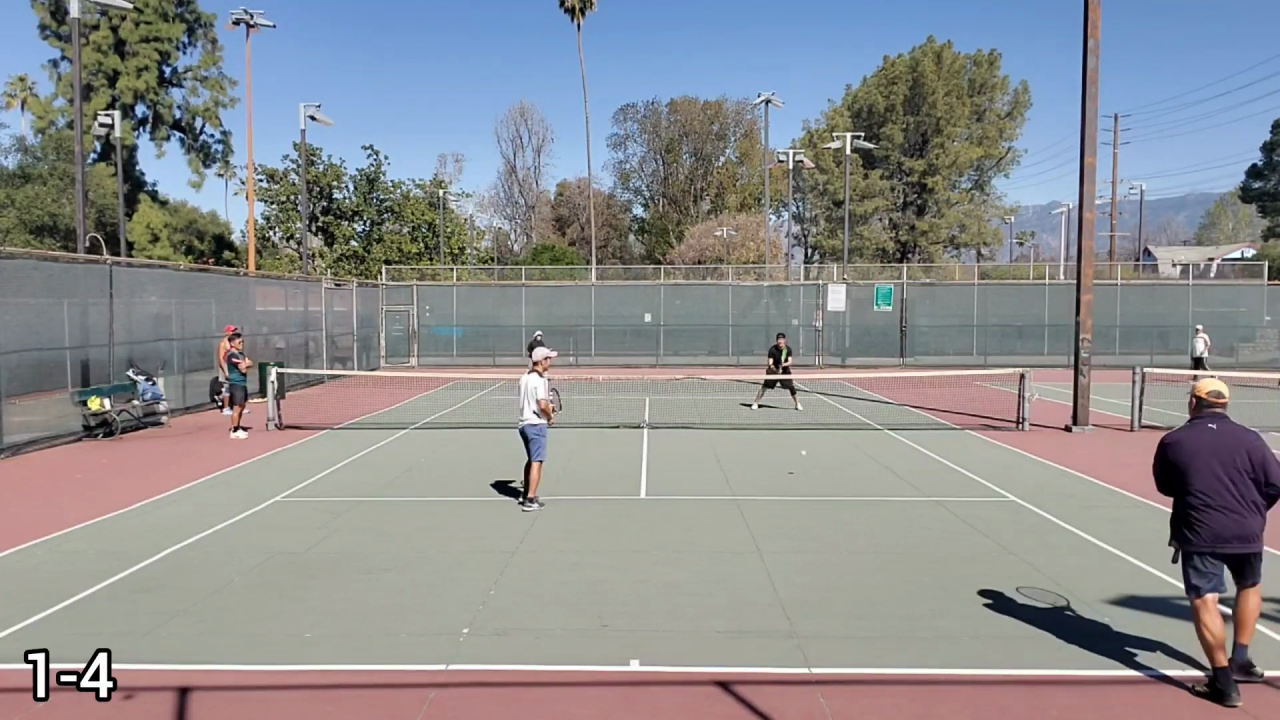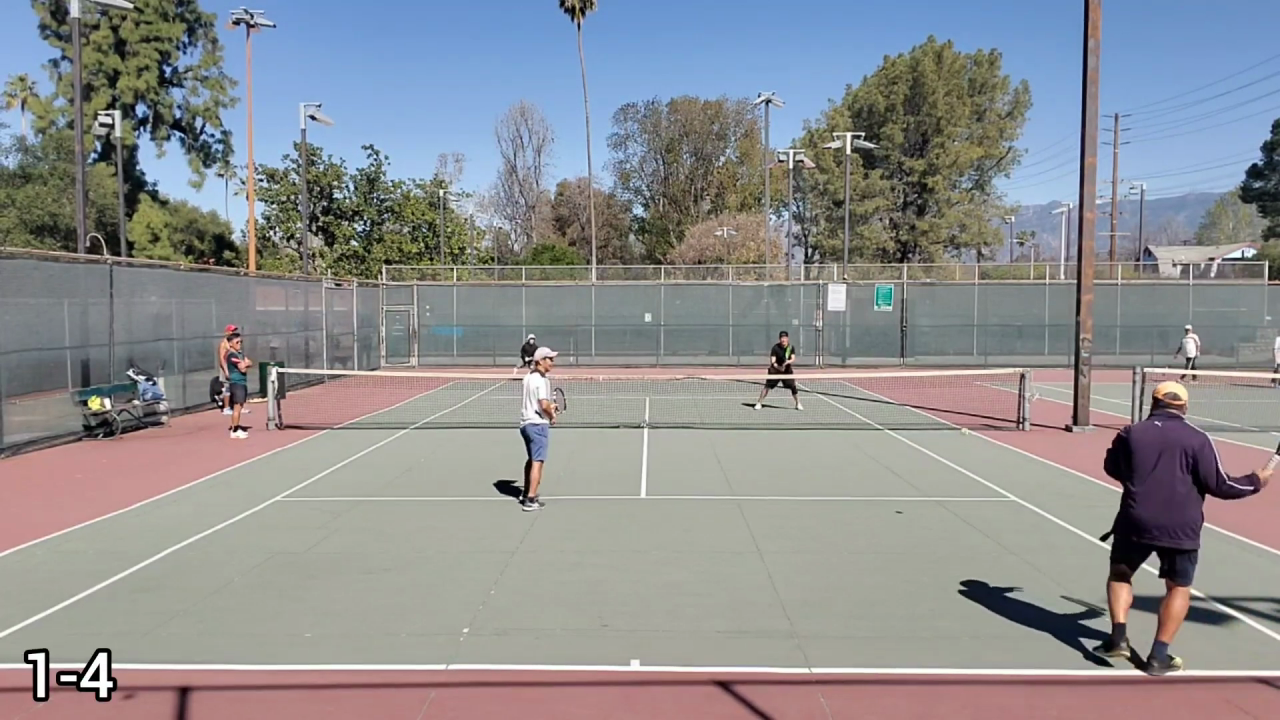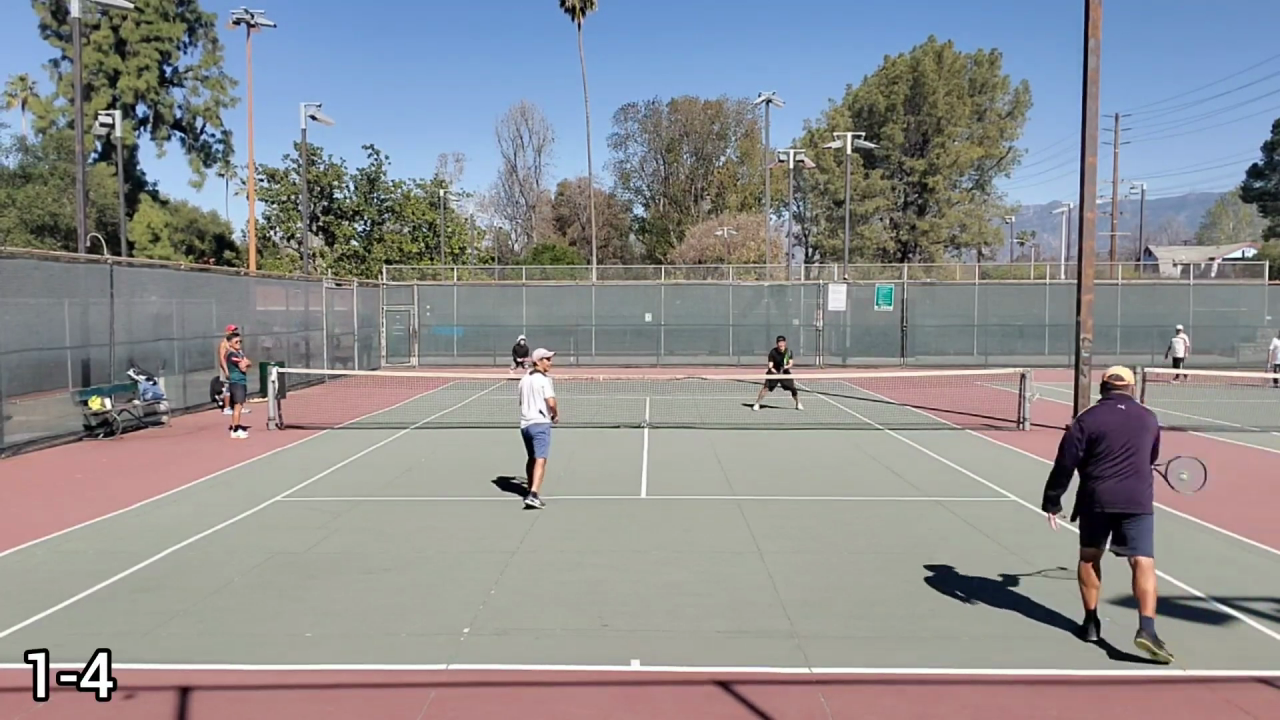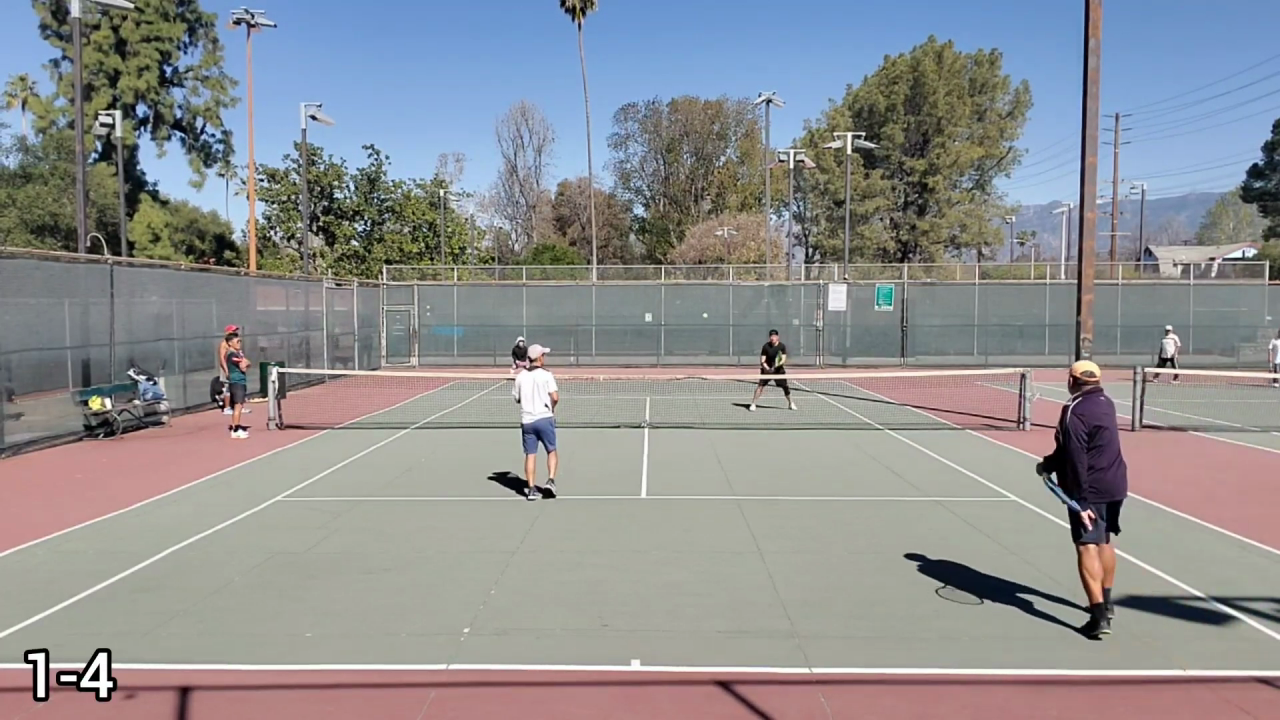
dt=0.3s
person 1, frame 1
left shoulder: (1172, 442)
right shoulder: (1250, 439)
left elbow: (1164, 487)
left hip: (1200, 536)
right hip: (1246, 535)
left knee: (1206, 604)
right knee: (1250, 588)
left ankle: (1224, 683)
right ankle: (1242, 658)
person 1, frame 2
left shoulder: (1130, 434)
right shoulder: (1197, 440)
left elbow: (1113, 467)
right elbow: (1219, 487)
right wrist: (1255, 482)
left hip: (1136, 524)
right hip: (1181, 528)
left knee: (1119, 574)
right knee: (1179, 588)
left ankle: (1118, 637)
right ankle: (1160, 655)
person 1, frame 3
left shoulder: (1085, 420)
right shoulder: (1148, 419)
left elbow: (1065, 463)
left wrist: (1050, 502)
left hip: (1096, 500)
right hip: (1137, 502)
left knee: (1089, 557)
right knee: (1143, 564)
left ankle: (1091, 621)
right ankle: (1147, 630)
person 1, frame 4
left shoulder: (1074, 411)
right shoulder: (1106, 404)
left elbow: (1076, 459)
left wrist: (1079, 501)
right wrist: (1050, 462)
left hip: (1089, 490)
right hip: (1114, 486)
left knee: (1087, 547)
right knee: (1103, 542)
left ankle: (1100, 616)
right ankle: (1105, 602)
